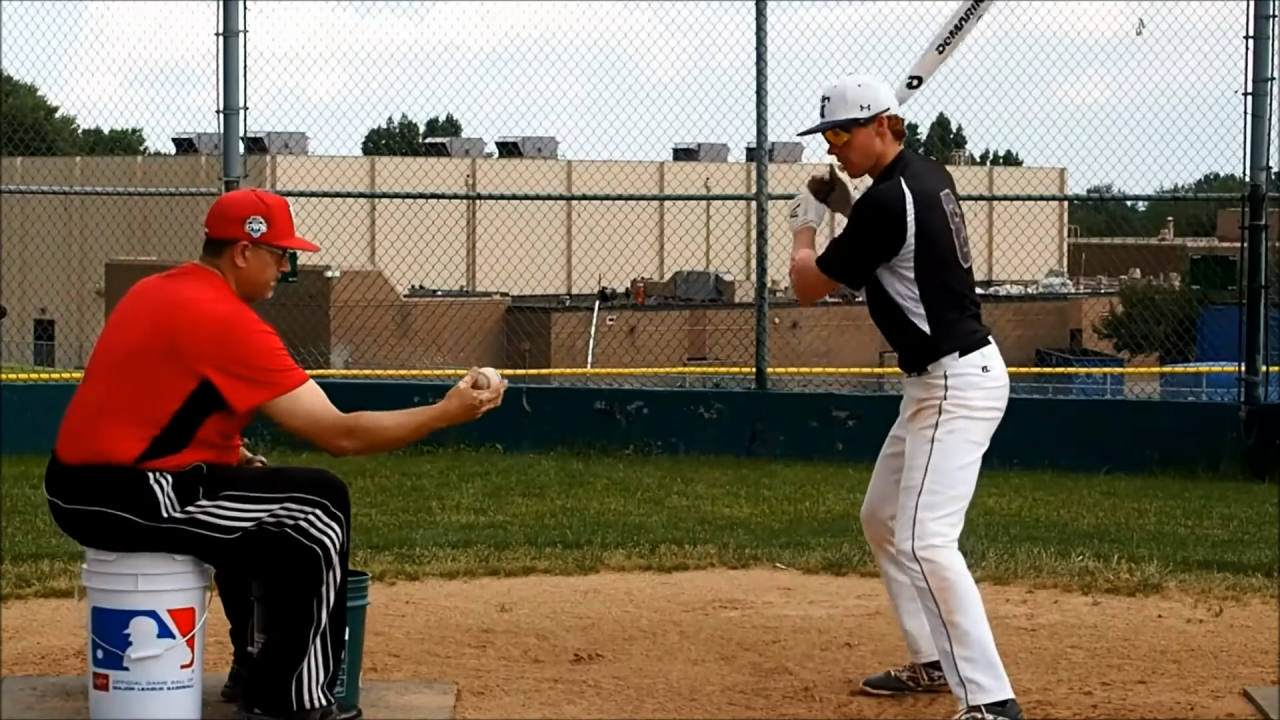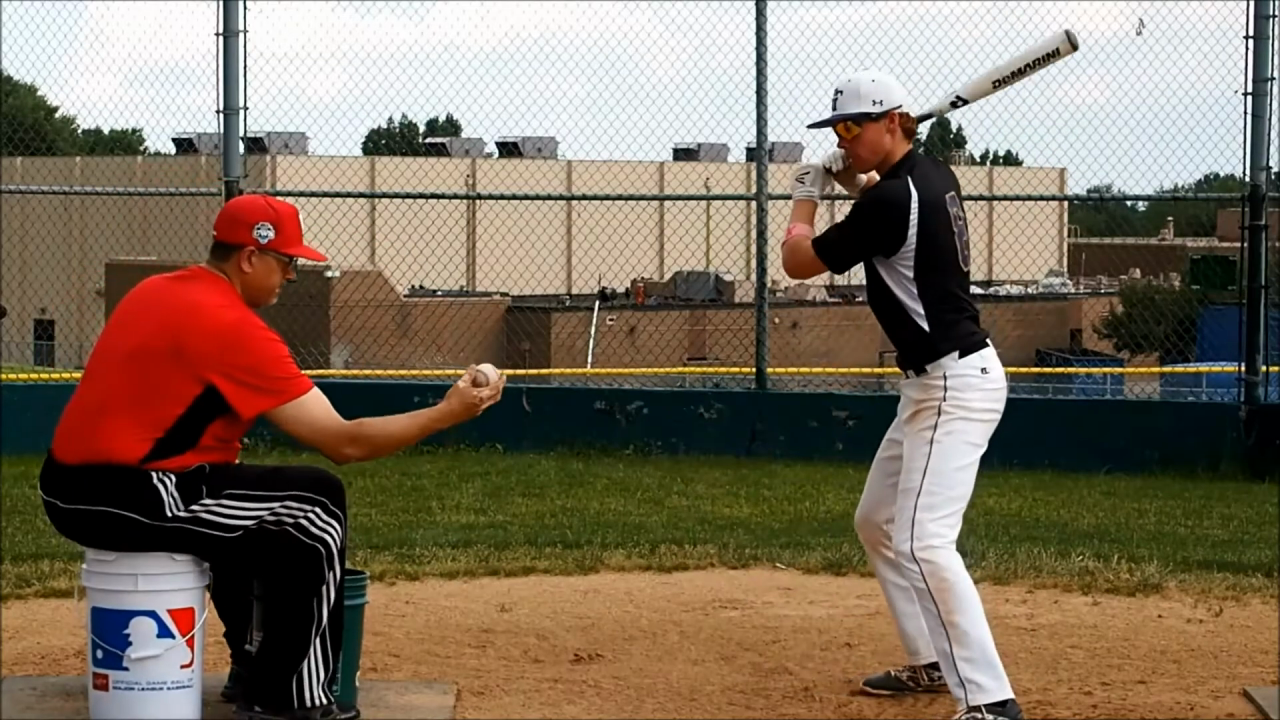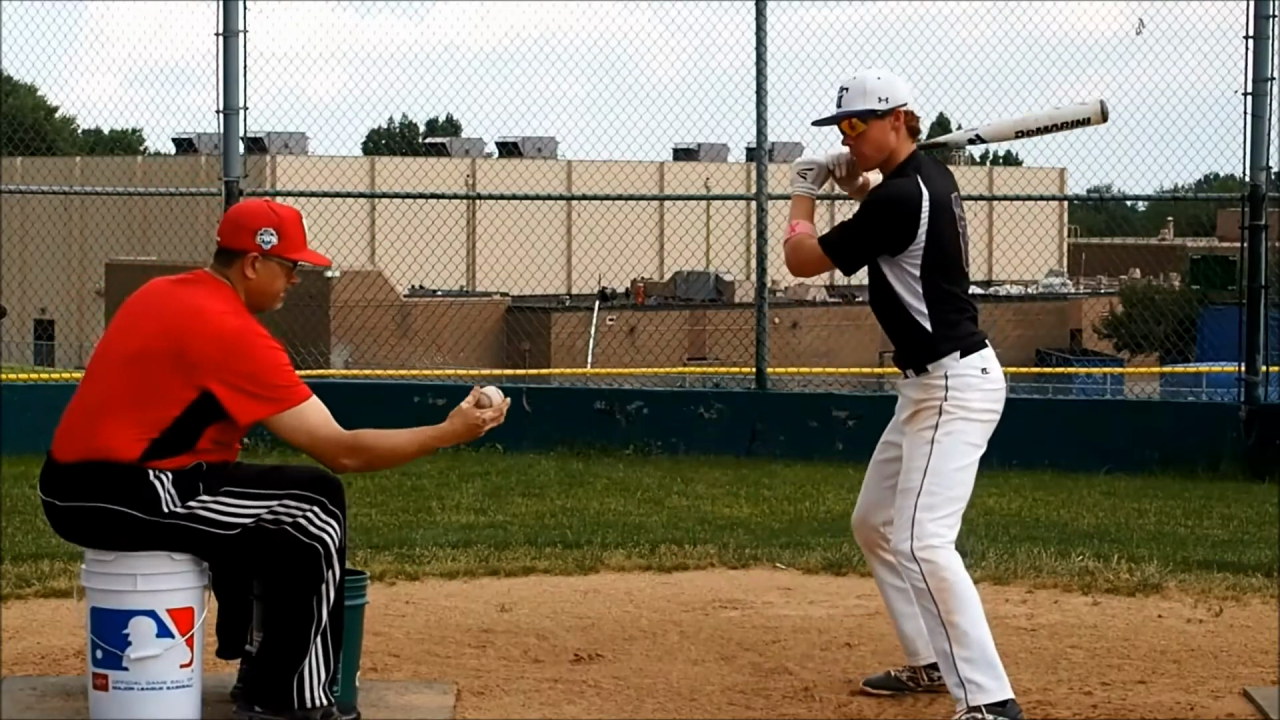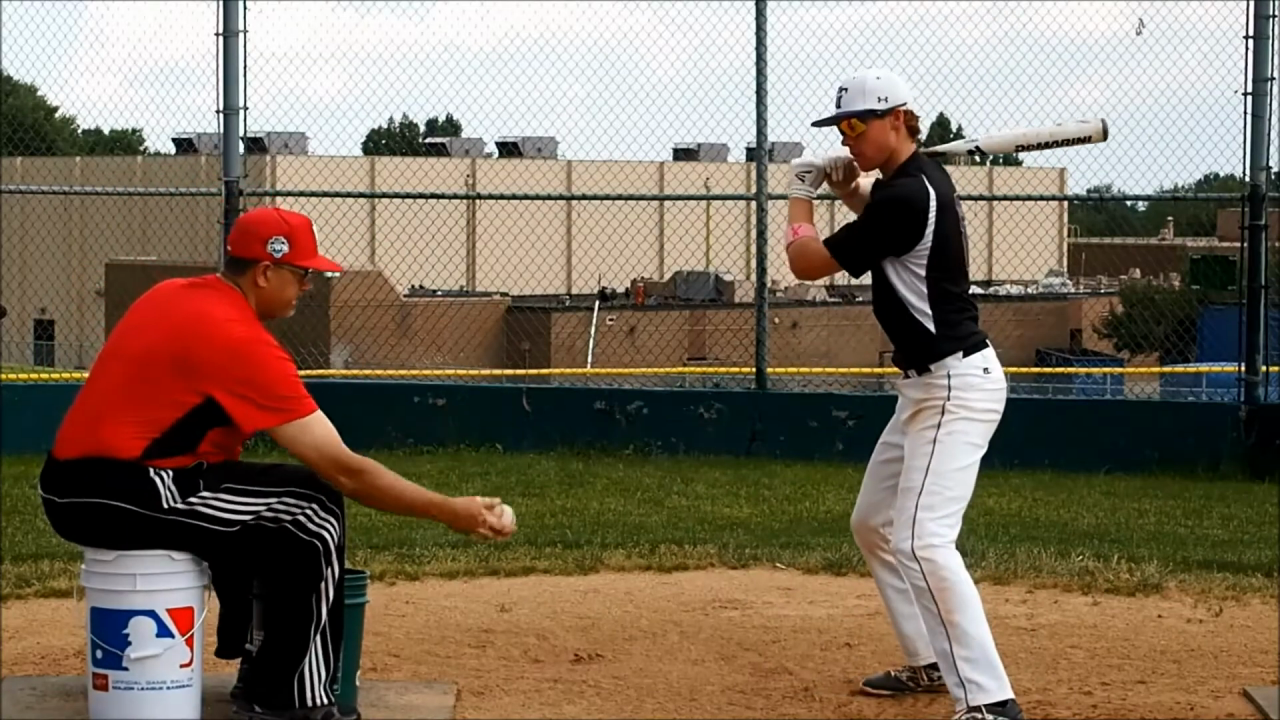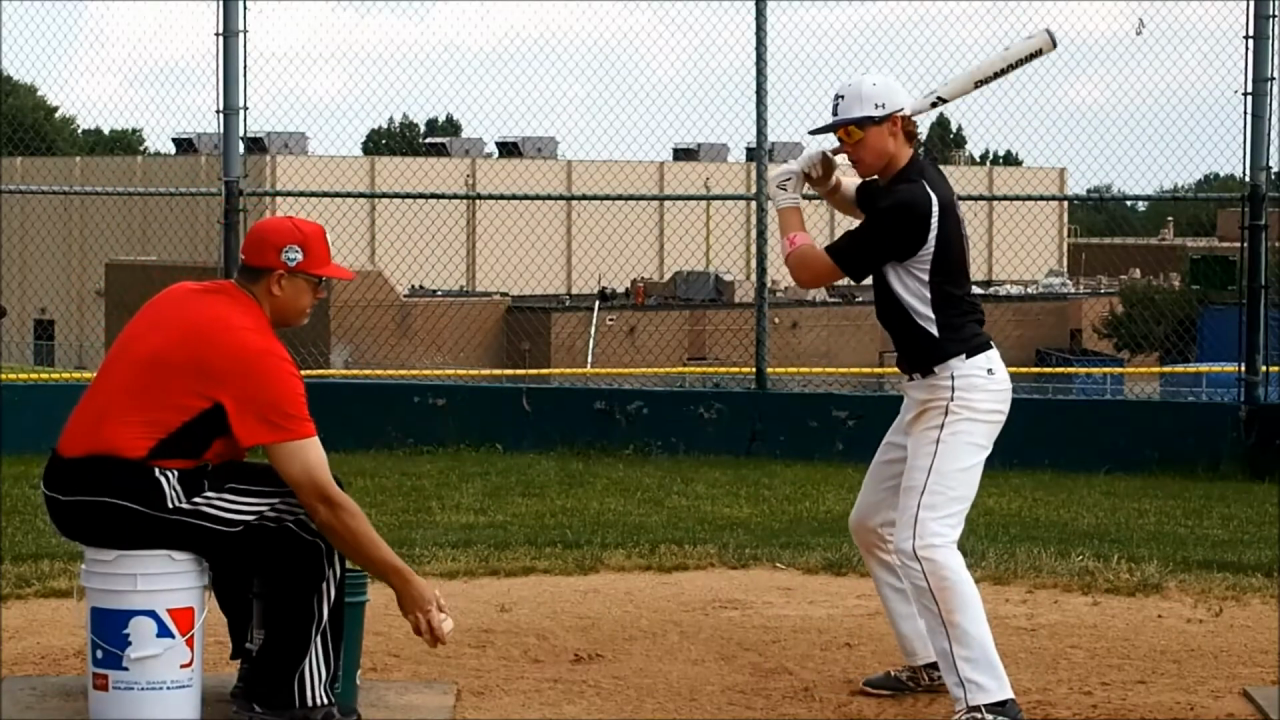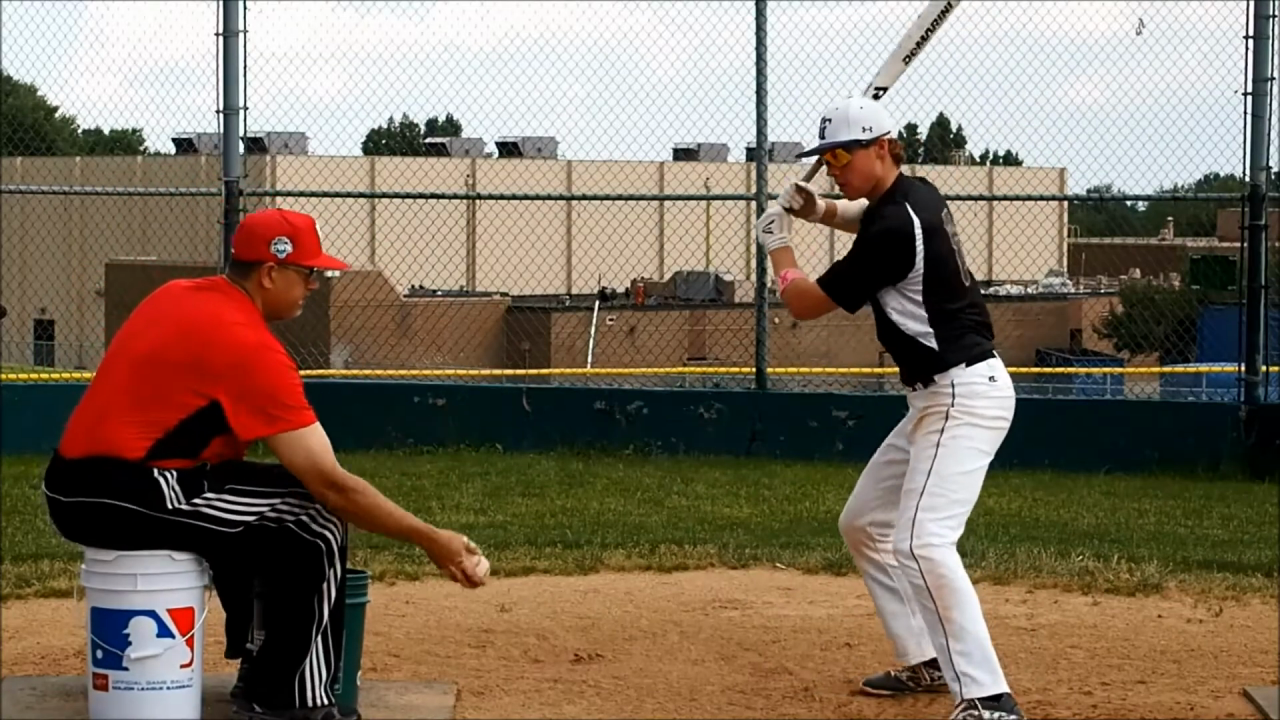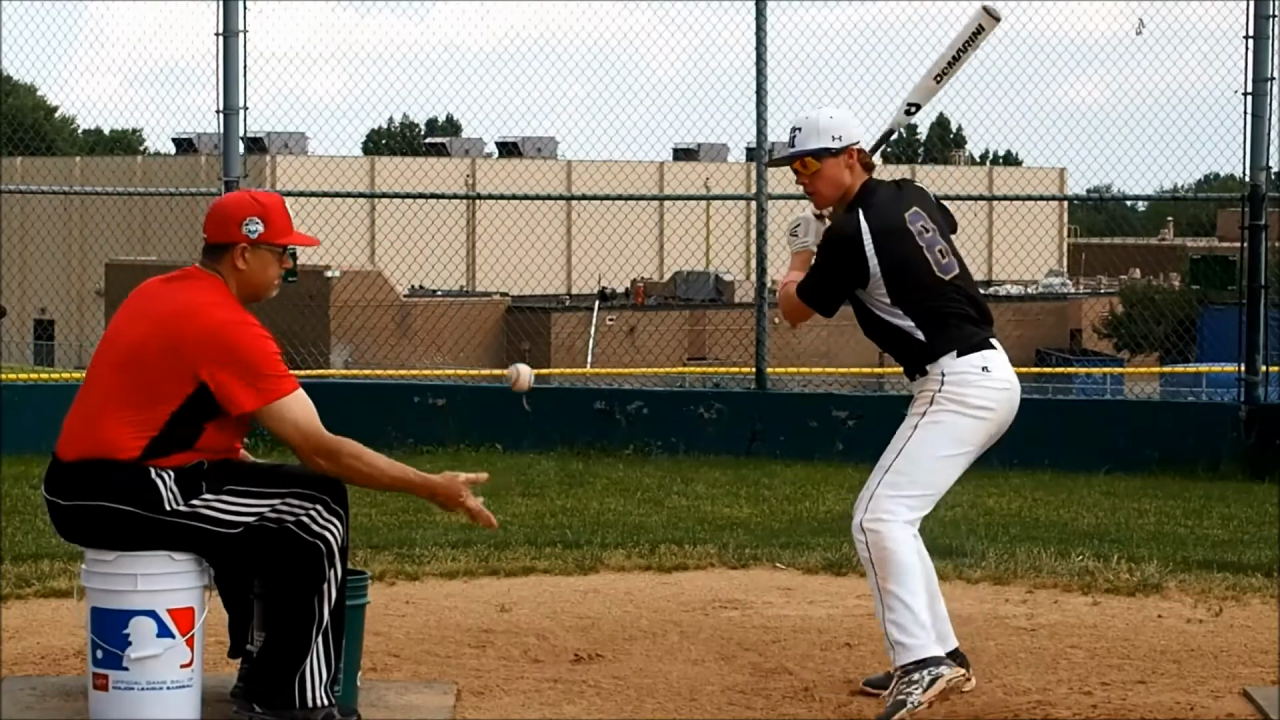
dt=0.2s
person 1, frame 1
left shoulder: (887, 201)
right shoulder: (927, 176)
left elbow: (807, 287)
left wrist: (806, 223)
right wrist: (845, 203)
left hip: (955, 382)
right hip: (938, 379)
left knee: (925, 538)
right knee: (883, 519)
right ankle: (932, 661)
person 1, frame 2
left shoulder: (894, 199)
right shoulder: (932, 175)
left elbow: (797, 263)
left wrist: (806, 196)
right wrist: (855, 182)
left hip: (954, 384)
right hip: (934, 381)
left knee: (924, 539)
right knee: (878, 521)
right ankle: (930, 661)
person 1, frame 3
left shoulder: (906, 196)
right shoulder: (925, 177)
left elbow: (801, 259)
left wrist: (802, 192)
right wrist: (854, 181)
left hip: (953, 385)
right hip: (928, 383)
left knee: (922, 539)
right knee: (874, 522)
right ankle: (929, 661)
person 1, frame 4
left shoulder: (910, 196)
right shoulder: (917, 179)
left elbow: (807, 263)
right elbow: (875, 205)
left wrist: (800, 195)
right wrist: (845, 182)
left hip: (956, 385)
right hip: (926, 385)
left knee: (923, 539)
right knee: (873, 523)
right ankle: (931, 661)
person 1, frame 5
left shoulder: (911, 201)
right shoulder: (911, 181)
left elbow: (811, 271)
right elbow: (863, 200)
left wrist: (787, 203)
right wrist: (824, 181)
left hip: (962, 387)
right hip: (932, 388)
left knee: (924, 540)
right knee: (873, 523)
right ankle: (931, 661)
person 1, frame 6
left shoulder: (893, 230)
right shoulder: (914, 193)
left elbow: (803, 304)
right elbow: (871, 215)
left wrist: (776, 243)
right wrist: (820, 208)
left hip: (966, 394)
right hip: (947, 393)
left knee: (923, 542)
right knee: (863, 523)
right ankle: (932, 661)
person 1, frame 7
left shoulder: (847, 235)
right shoulder: (910, 194)
left elbow: (793, 310)
left wrist: (801, 246)
left hip: (961, 384)
right hip: (982, 376)
left knee: (881, 516)
right knee: (887, 514)
left ankle: (919, 665)
right ankle: (934, 653)
person 2, frame 1
left shoulder: (153, 290)
right shoulder: (229, 322)
right elbow: (340, 434)
left wrist: (243, 462)
right wrist: (446, 412)
left hip: (79, 487)
right hip: (124, 500)
left knee: (264, 501)
right knee: (317, 512)
left ankle: (260, 672)
person 2, frame 2
left shoulder: (155, 290)
right shoulder: (235, 328)
right elbow: (343, 442)
left wrist: (231, 467)
right wrist: (447, 412)
left hip: (73, 488)
right hip: (121, 500)
left knee: (263, 503)
right knee: (315, 511)
left ankle: (256, 672)
person 2, frame 3
left shoulder: (160, 292)
right shoulder: (235, 334)
right elbow: (342, 451)
right wrist: (448, 433)
left hip: (75, 486)
right hip: (120, 497)
left knee: (264, 505)
right knee: (313, 511)
left ankle: (263, 675)
person 2, frame 4
left shoulder: (170, 294)
right shoulder: (244, 342)
right elbow: (344, 469)
right wrist: (448, 510)
left hip: (71, 488)
right hip: (118, 498)
left knee: (266, 507)
right knee: (312, 512)
left ankle: (264, 670)
person 2, frame 5
left shoulder: (181, 297)
right shoulder: (258, 353)
right elbow: (325, 498)
right wrist: (403, 581)
left hip: (73, 486)
right hip: (118, 497)
left knee: (278, 494)
right knee: (307, 517)
left ankle: (264, 672)
person 2, frame 6
left shoulder: (177, 295)
right shoulder: (248, 347)
right elbow: (331, 483)
left wrist: (231, 458)
right wrist: (430, 540)
left hip: (79, 485)
right hip: (120, 496)
left knee: (273, 496)
right knee: (313, 513)
left ankle: (264, 676)
person 2, frame 7
left shoulder: (154, 290)
right shoulder: (230, 327)
right elbow: (321, 447)
left wrist: (233, 457)
right wrist: (433, 488)
left hip: (79, 488)
right hip: (120, 500)
left knee: (280, 499)
right knee: (316, 517)
left ankle: (266, 670)
